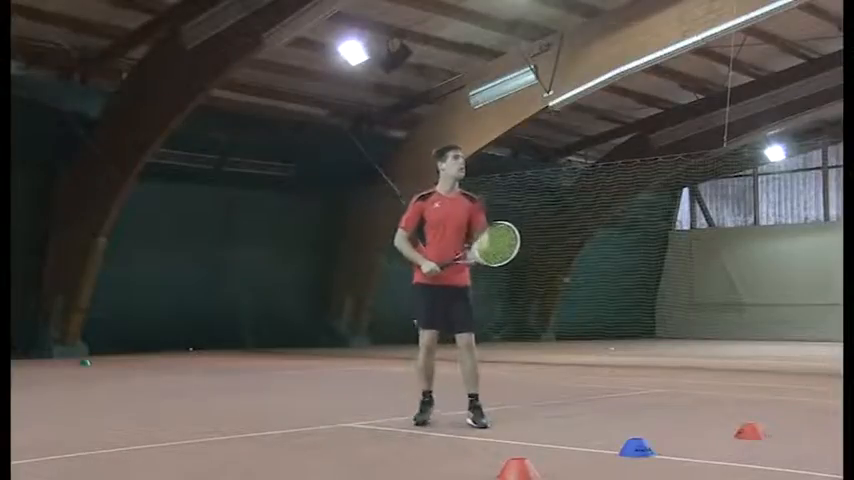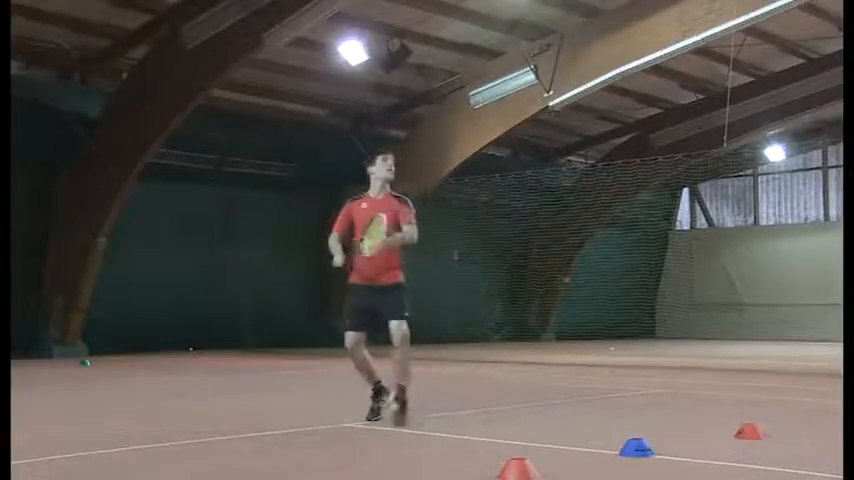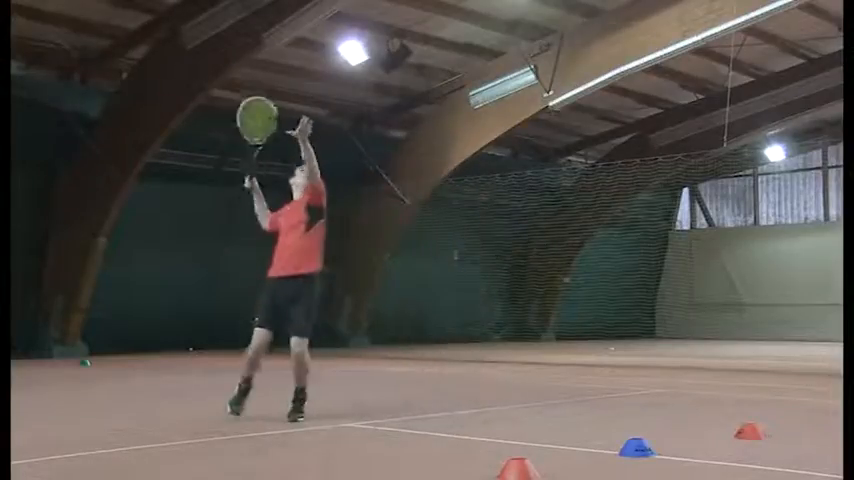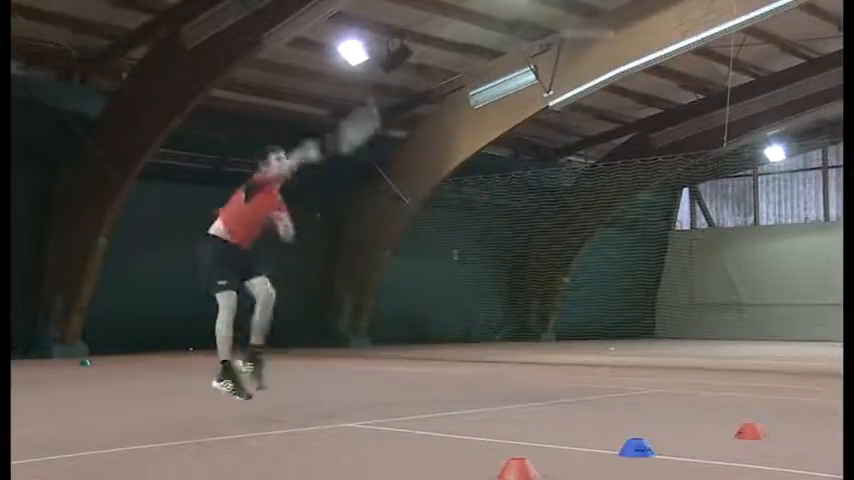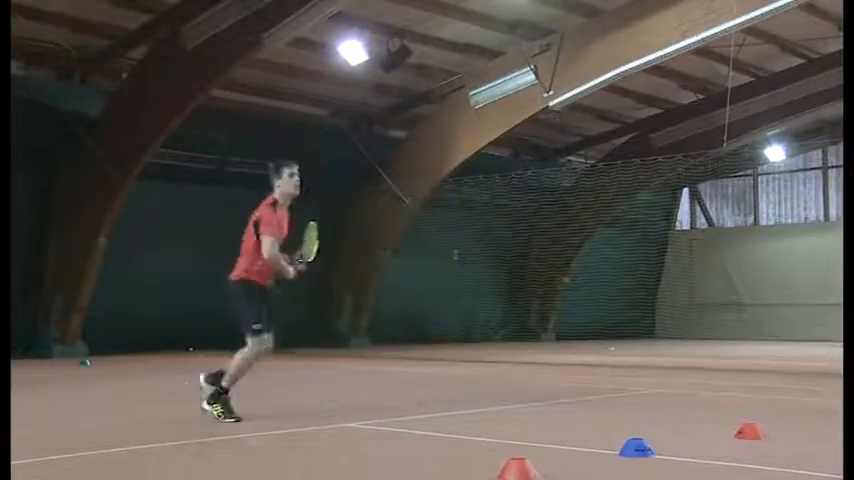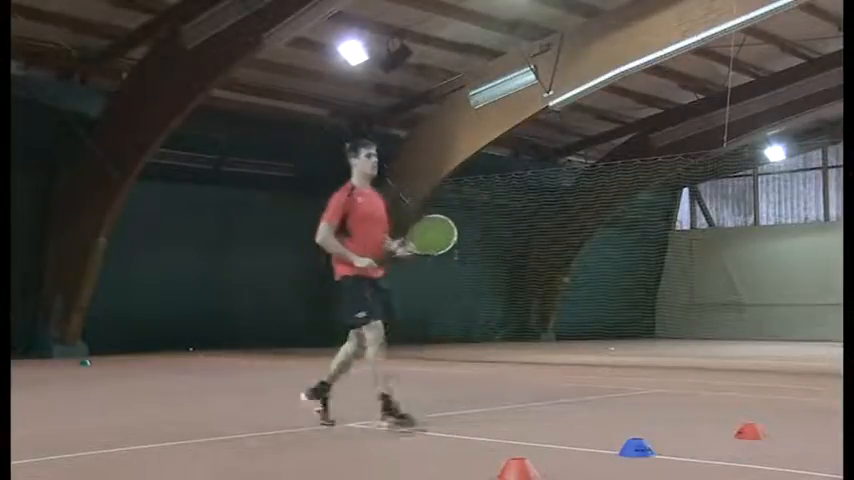
dt=0.5s
person 1, frame 1
left shoulder: (471, 202)
right shoulder: (422, 201)
left elbow: (479, 238)
right elbow: (400, 239)
right wrist: (423, 262)
left hip: (458, 284)
right hip: (428, 283)
left knee: (467, 344)
right knee: (427, 343)
left ankle: (474, 406)
right ankle: (426, 401)
person 1, frame 2
left shoulder: (401, 203)
right shoulder: (354, 205)
left elbow: (411, 235)
right elbow: (335, 237)
left wrist: (384, 241)
right wrist: (338, 253)
left hip: (391, 284)
right hip: (360, 284)
left knee: (400, 336)
right knee: (353, 344)
left ankle: (401, 398)
right ankle: (379, 391)
person 1, frame 3
left shoulder: (315, 198)
right shoulder: (284, 212)
left elbow: (313, 170)
right elbow: (266, 223)
left wrist: (304, 140)
right wrist: (255, 190)
left hip: (303, 282)
right hip: (276, 282)
left knee: (298, 350)
right knee: (258, 344)
left ankle: (299, 397)
right ankle: (244, 388)
person 1, frame 4
left shoulder: (275, 198)
right shoulder: (259, 184)
left elbow: (284, 223)
right elbow: (278, 173)
left wrist: (284, 225)
right wrist: (309, 154)
left hip: (238, 249)
right hip: (219, 245)
left knee: (267, 294)
right knee: (228, 306)
left ankle: (254, 356)
right ankle: (226, 372)
person 1, frame 5
left shoulder: (282, 212)
right shoulder: (269, 212)
right elbow: (270, 254)
left wrist: (289, 262)
right wrist: (287, 270)
left hip: (258, 283)
right hip: (246, 282)
left knee: (263, 344)
right knee: (258, 345)
left ankle: (215, 378)
right ankle: (217, 395)
person 1, frame 6
left shoulder: (377, 198)
right shoulder: (344, 196)
right elbow: (322, 236)
left wrist: (396, 247)
right wrist: (355, 259)
left hip: (374, 277)
right hip: (352, 277)
left knee: (358, 342)
right knee: (375, 336)
left ankle: (318, 392)
right ankle: (388, 408)
